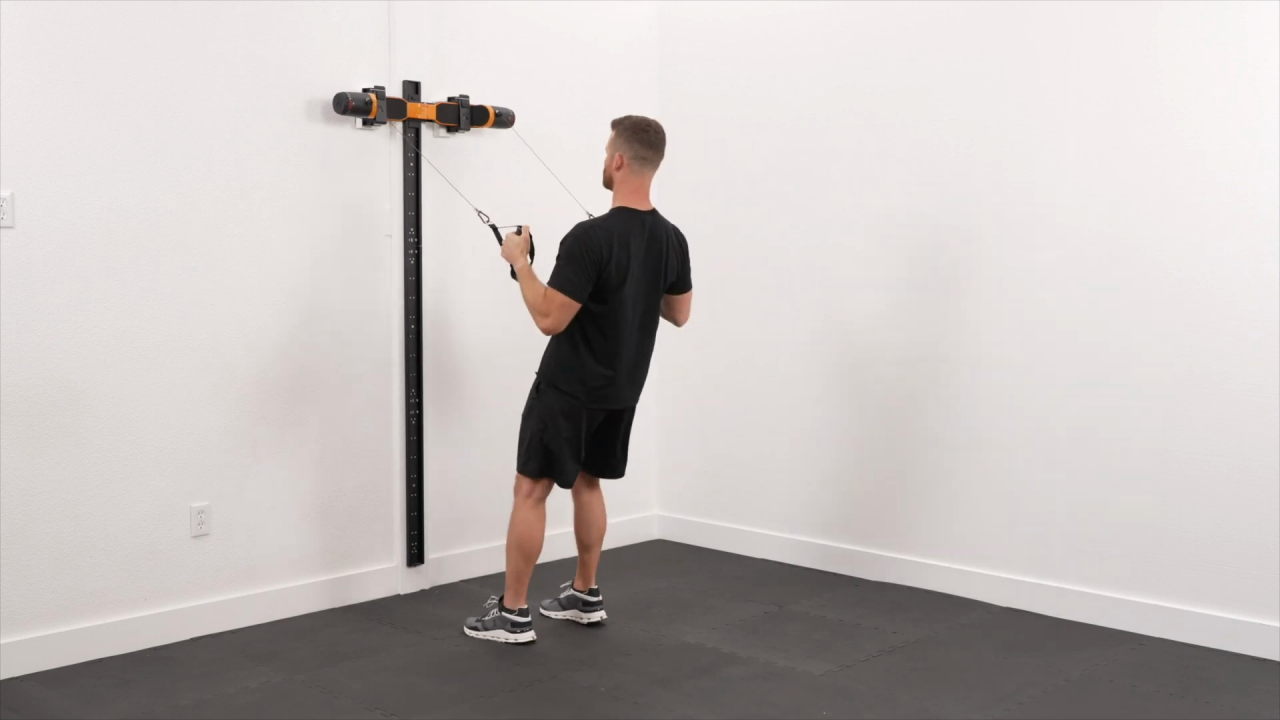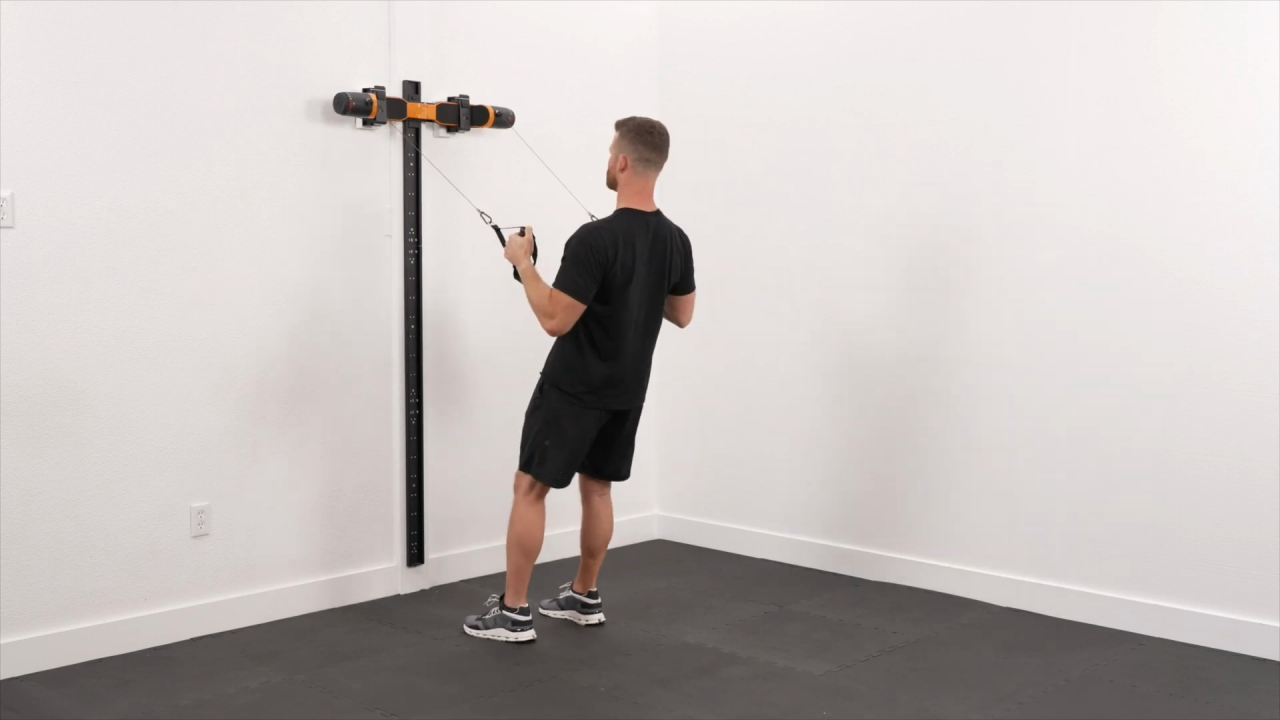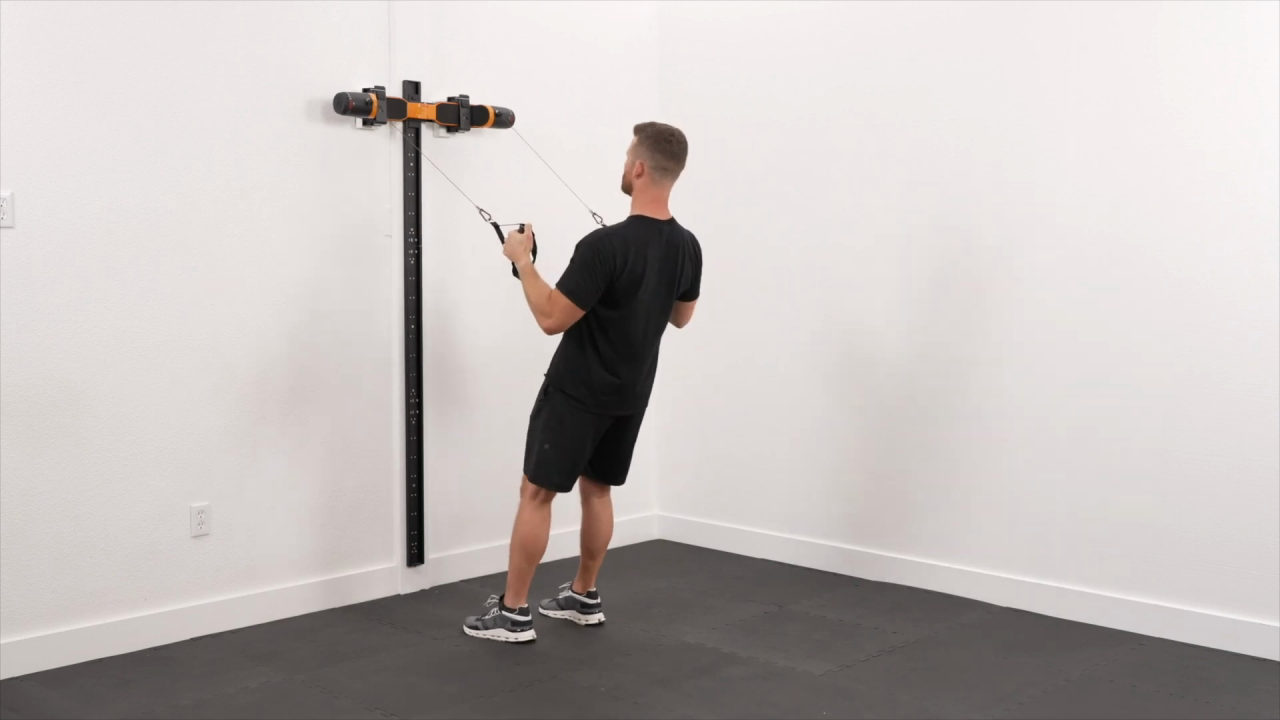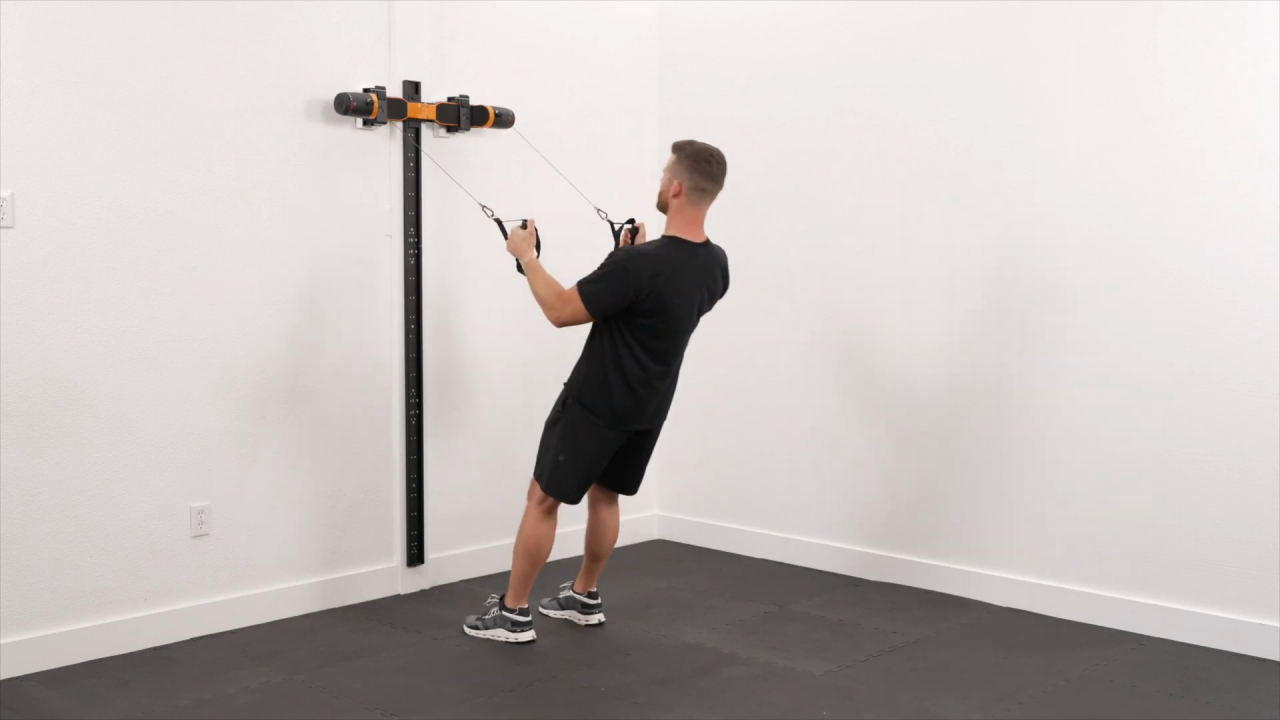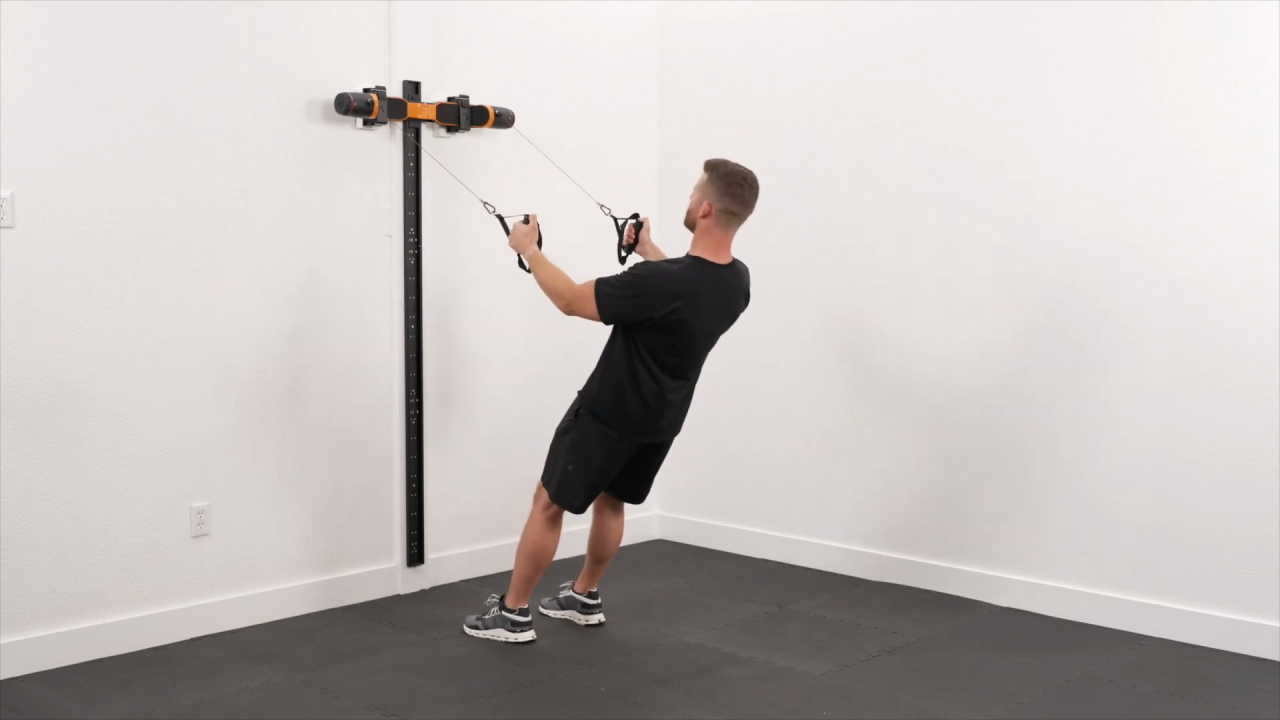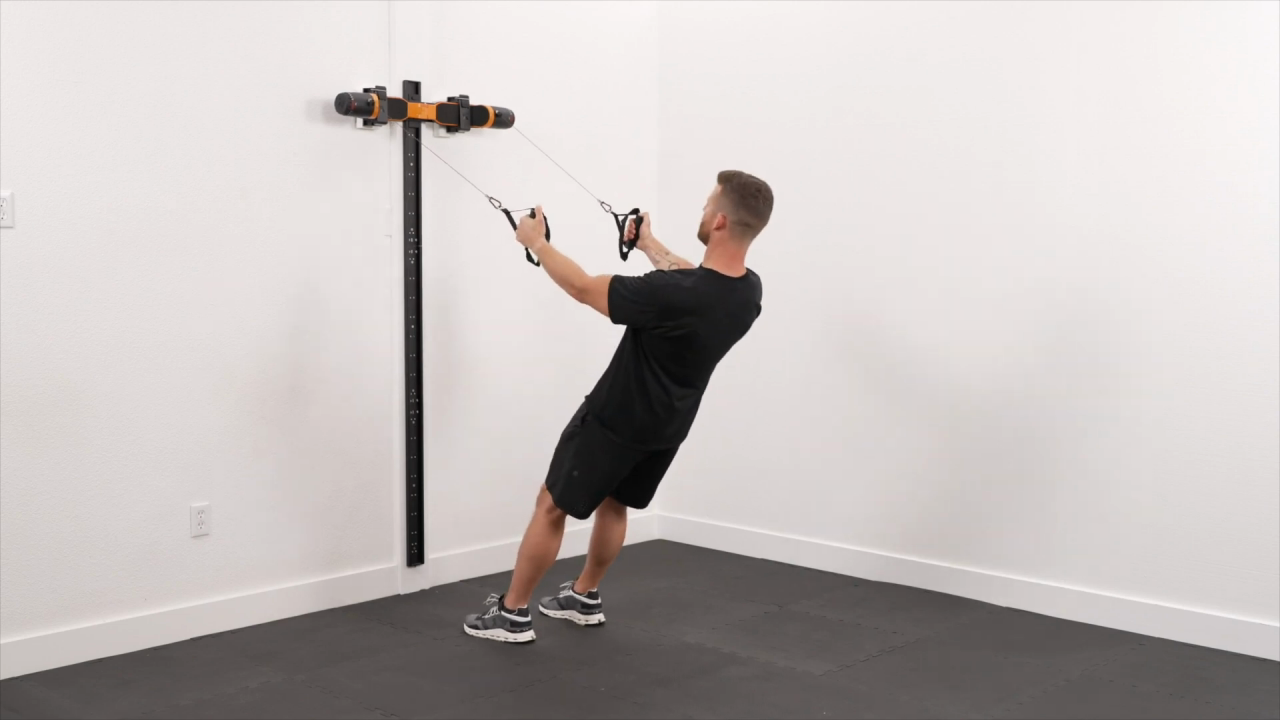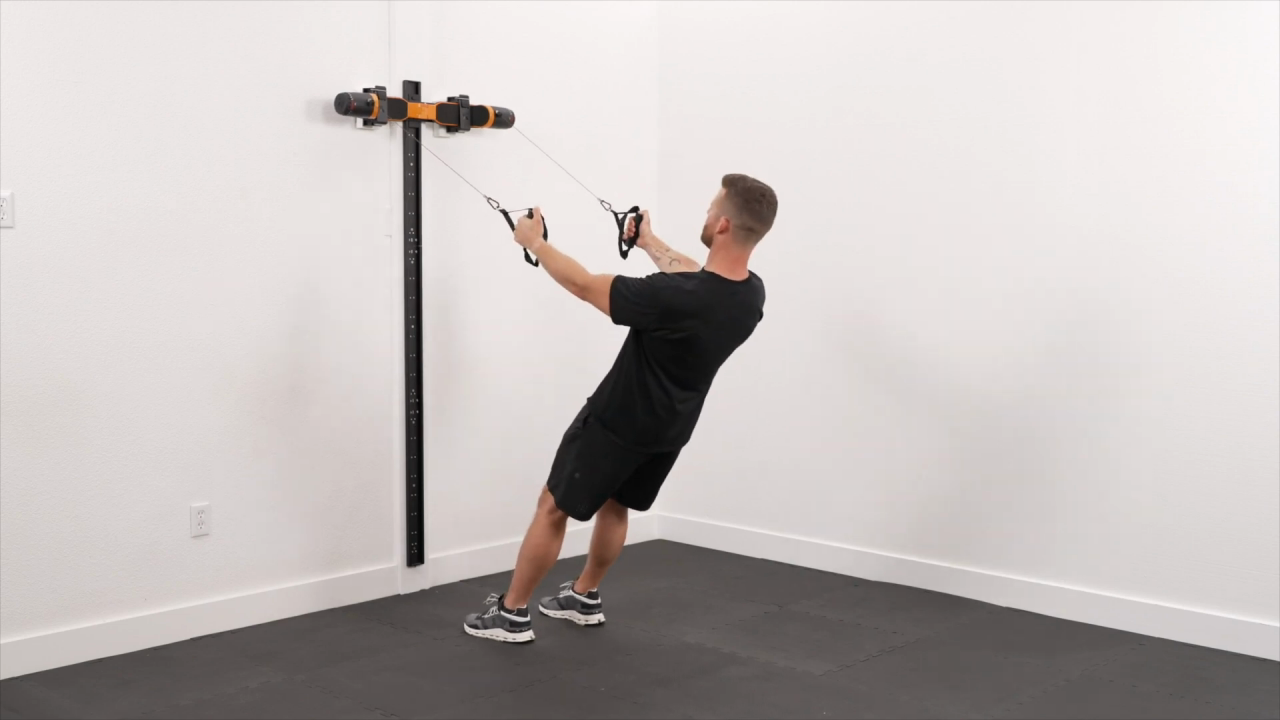
dt=0.3s
person 1, frame 1
left shoulder: (591, 237)
right shoulder: (671, 238)
left elbow: (550, 319)
right elbow: (679, 314)
left wrist: (519, 261)
left hip: (569, 388)
right hip: (620, 389)
left knee: (531, 490)
right knee: (587, 483)
left ankle: (512, 613)
right ankle: (584, 595)
person 1, frame 2
left shoulder: (596, 238)
right shoulder: (675, 240)
left elbow: (556, 321)
right elbow: (682, 315)
left wrist: (522, 263)
left hip: (574, 389)
right hip: (626, 390)
left knee: (530, 487)
right knee: (596, 487)
left ankle: (512, 612)
right ankle: (584, 596)
person 1, frame 3
left shoulder: (607, 245)
right shoulder: (687, 247)
left elbow: (551, 318)
right elbow: (680, 316)
left wrist: (521, 259)
left hip: (578, 392)
right hip: (630, 393)
left knee: (536, 492)
right knee: (596, 488)
left ankle: (512, 612)
right ankle: (583, 597)
person 1, frame 4
left shoulder: (637, 264)
right shoulder: (716, 265)
left elbow: (561, 311)
left wrist: (526, 254)
left hip: (597, 403)
right hip: (649, 406)
left knee: (543, 498)
right knee: (604, 494)
left ankle: (512, 612)
right ankle: (584, 596)
person 1, frame 5
left shoulder: (658, 282)
right shoulder: (737, 282)
left elbow: (571, 300)
left wrist: (528, 249)
right wrist: (646, 248)
left hip: (611, 413)
right hip: (662, 417)
left knee: (549, 503)
right knee: (610, 499)
left ankle: (511, 612)
right ankle: (583, 597)
person 1, frame 6
left shoulder: (671, 295)
right shoulder: (748, 291)
left elbow: (584, 289)
left wrist: (535, 242)
right wrist: (649, 244)
left hip: (617, 419)
right hip: (668, 425)
left knee: (552, 506)
right knee: (612, 502)
left ankle: (512, 612)
right ankle: (584, 596)
person 1, frame 7
left shoulder: (673, 299)
right shoulder: (751, 294)
left elbow: (586, 286)
left wrist: (534, 241)
right wrist: (649, 241)
left hip: (619, 421)
right hip: (671, 427)
left knee: (553, 507)
right knee: (614, 505)
left ankle: (511, 612)
right ankle: (583, 597)
